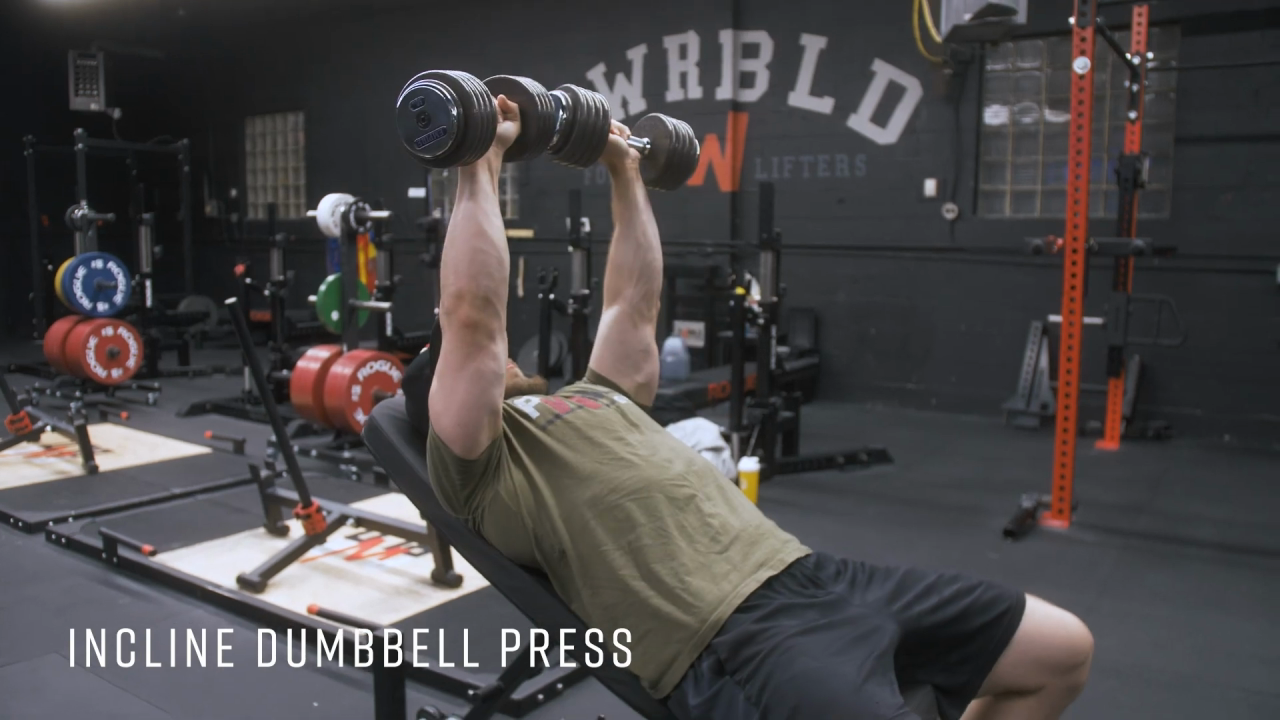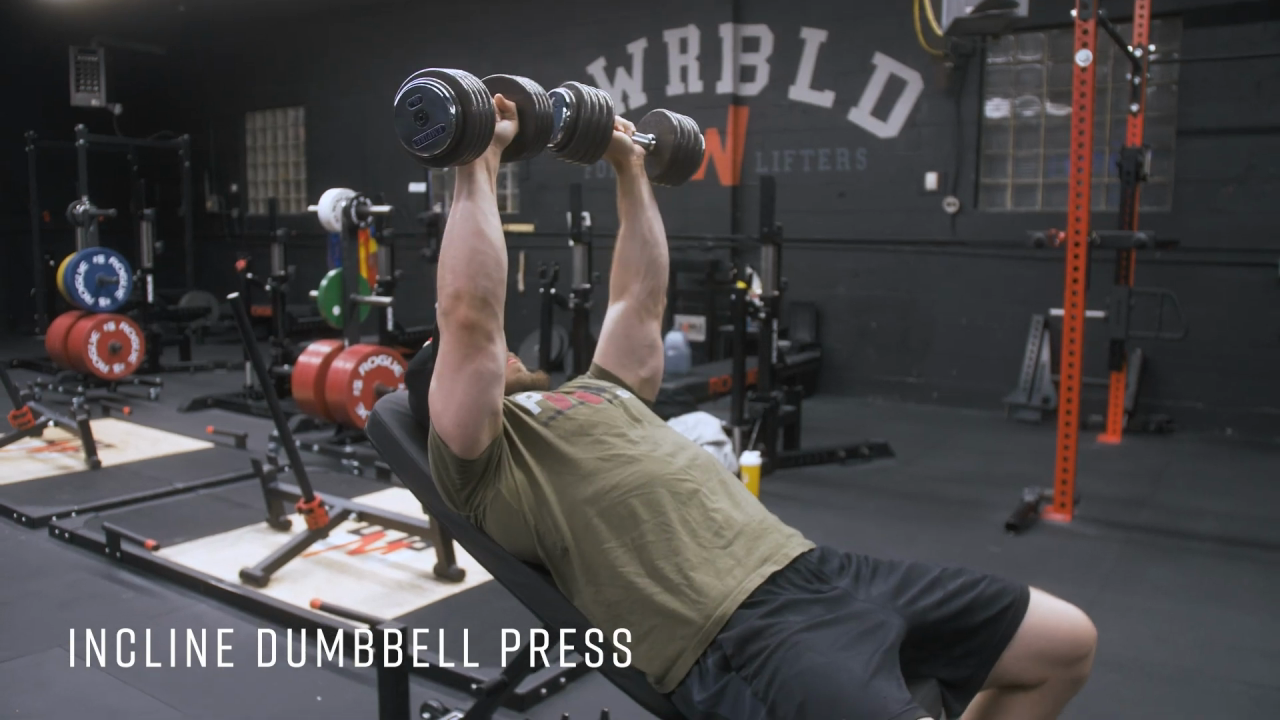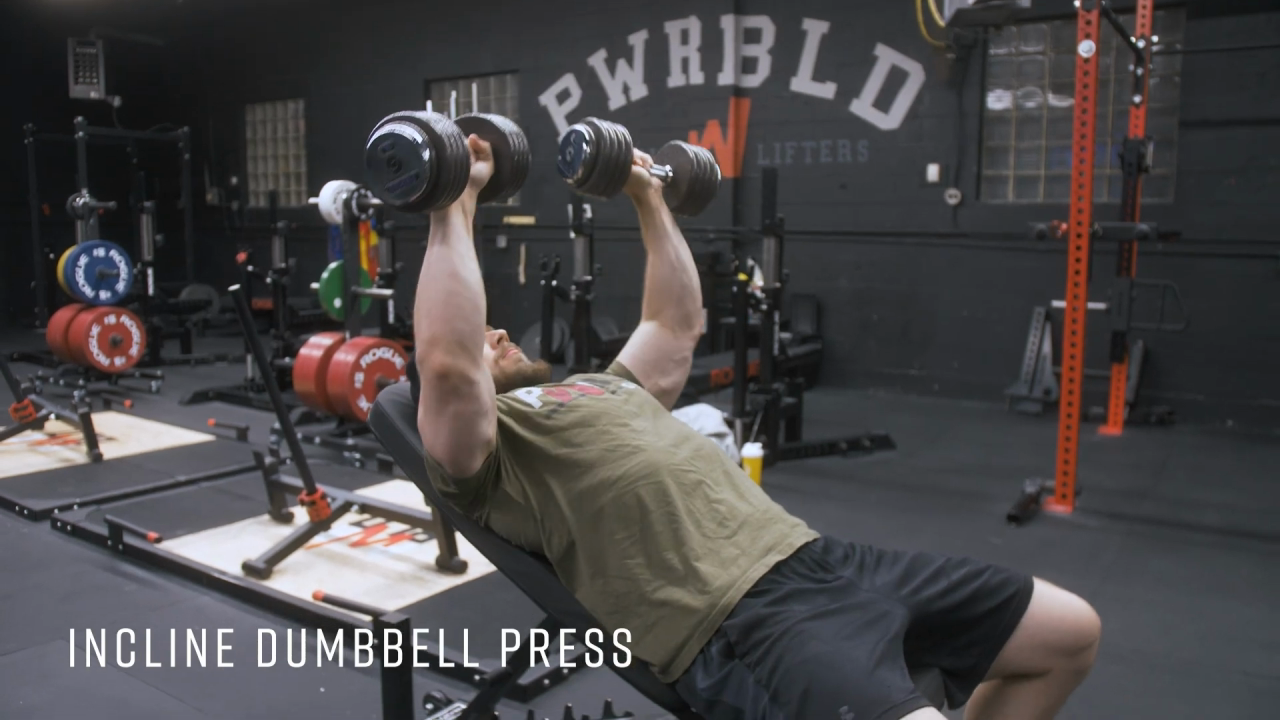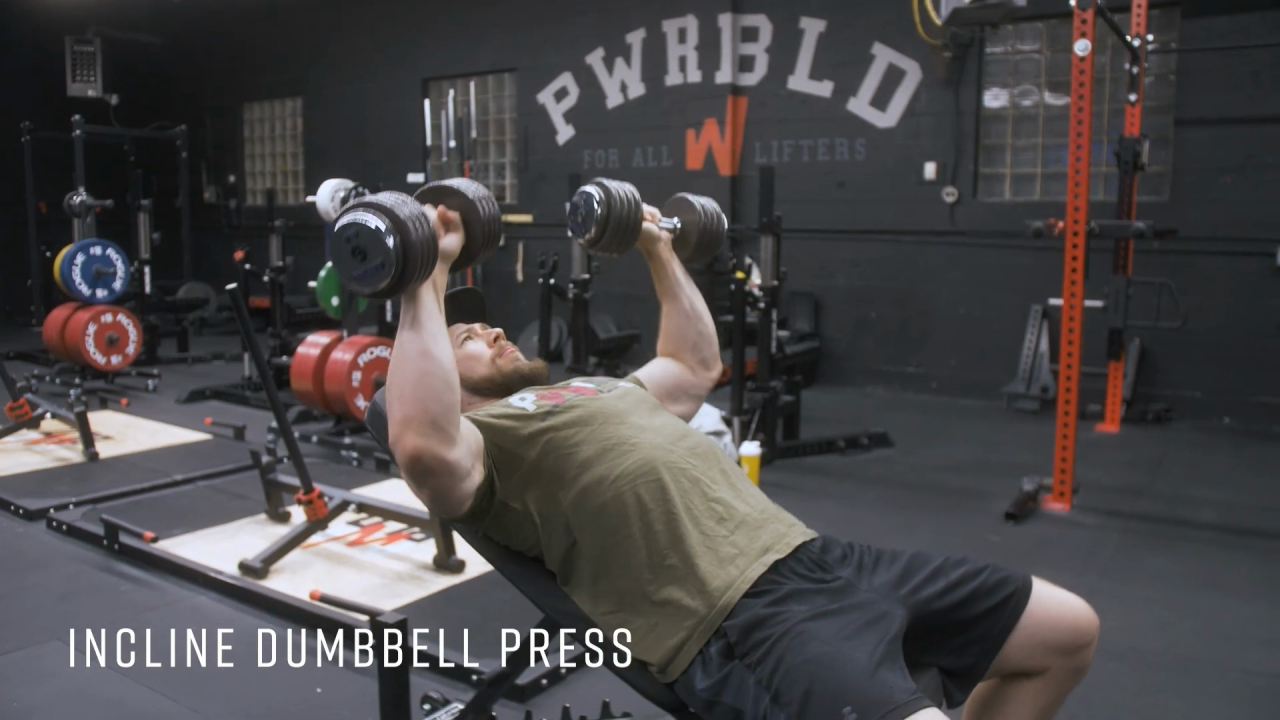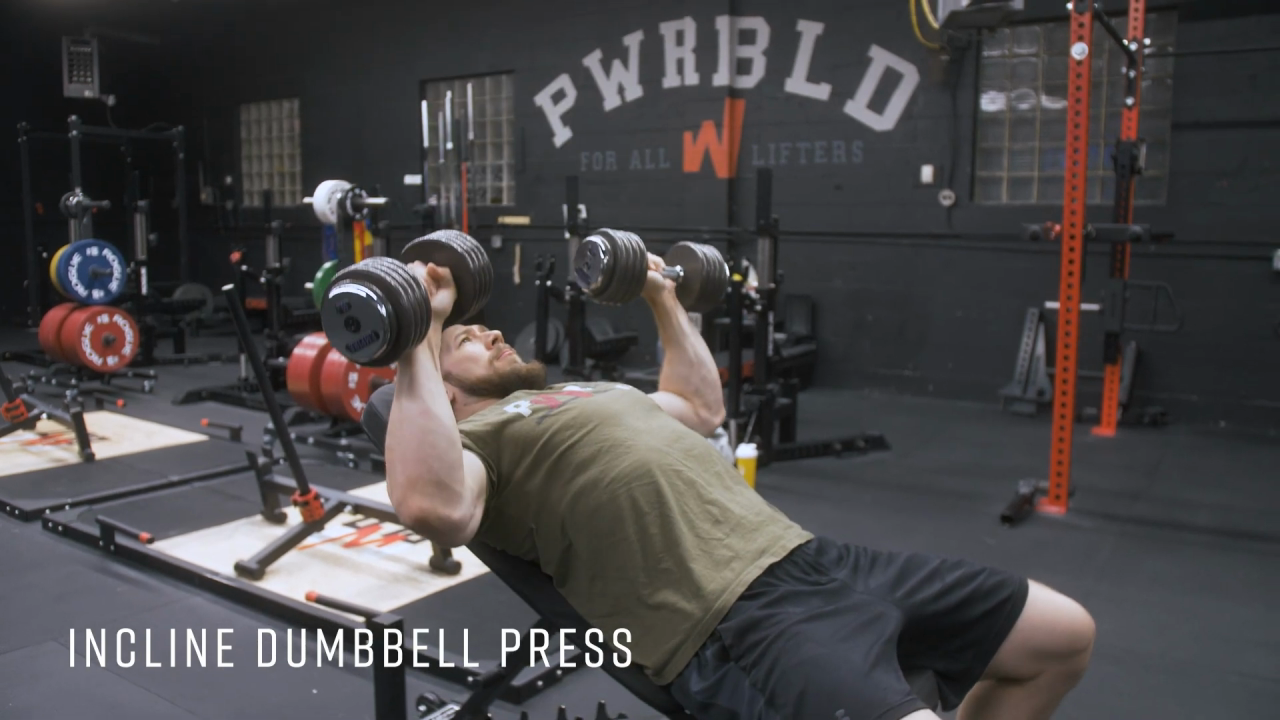
dt=0.3s
person 1, frame 1
left shoulder: (595, 399)
right shoulder: (480, 459)
left elbow: (634, 304)
right elbow: (471, 315)
left wrist: (625, 173)
right wrist: (482, 163)
left hip: (805, 575)
right hip: (730, 640)
left knee: (1063, 651)
person 1, frame 2
left shoulder: (600, 396)
right shoulder: (485, 459)
left elbow: (640, 299)
right elbow: (469, 316)
left wrist: (630, 170)
right wrist: (479, 164)
left hip: (808, 569)
right hip: (735, 635)
left knee: (1065, 645)
person 1, frame 3
left shoulder: (600, 387)
right shoulder: (486, 447)
left elbow: (678, 324)
right elbow: (443, 368)
left wrist: (648, 200)
right wrist: (454, 205)
left hip: (814, 558)
right hip: (739, 624)
left knee: (1070, 634)
person 1, frame 4
left shoulder: (594, 392)
right shoulder: (480, 441)
left elbow: (697, 365)
right elbow: (423, 446)
left wrist: (659, 252)
right wrist: (426, 283)
left hip: (807, 557)
right hip: (738, 624)
left knee: (1068, 632)
person 1, frame 5
left shoulder: (581, 394)
right shoulder: (473, 442)
left elbow: (702, 409)
right elbow: (433, 508)
left wrist: (664, 301)
right wrist: (417, 338)
left hip: (807, 559)
right hip: (734, 624)
left knee: (1064, 636)
